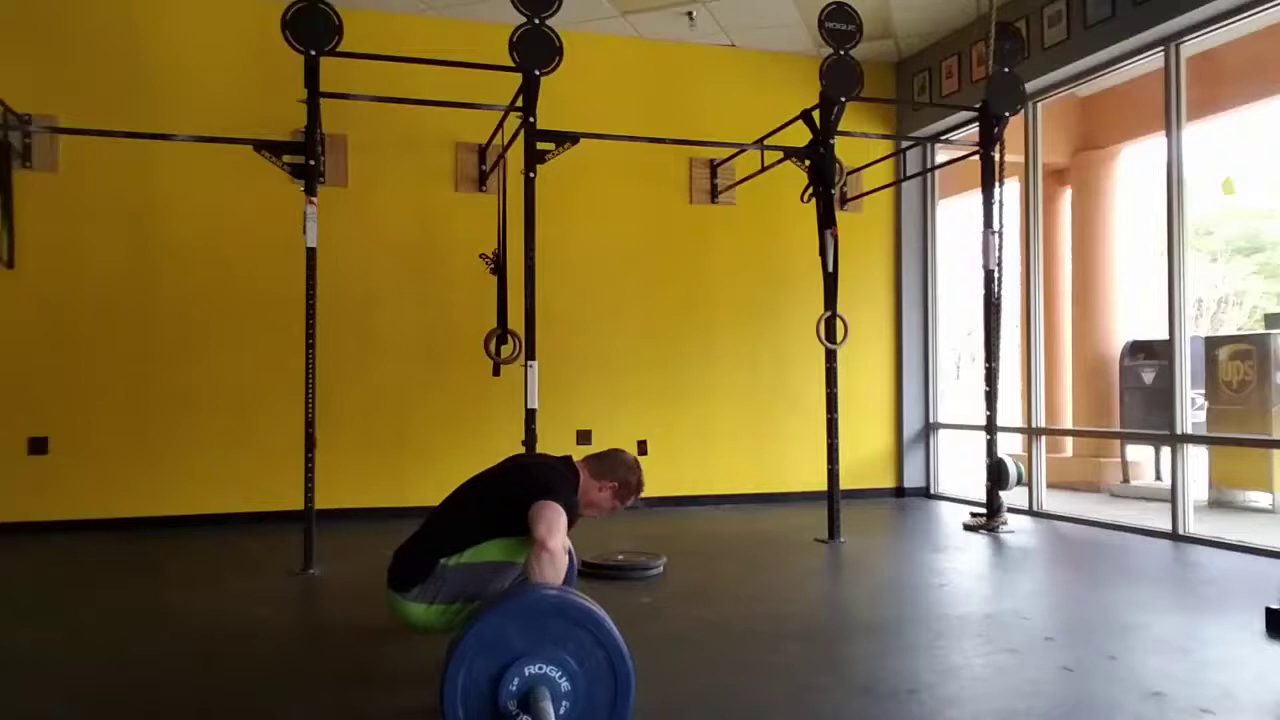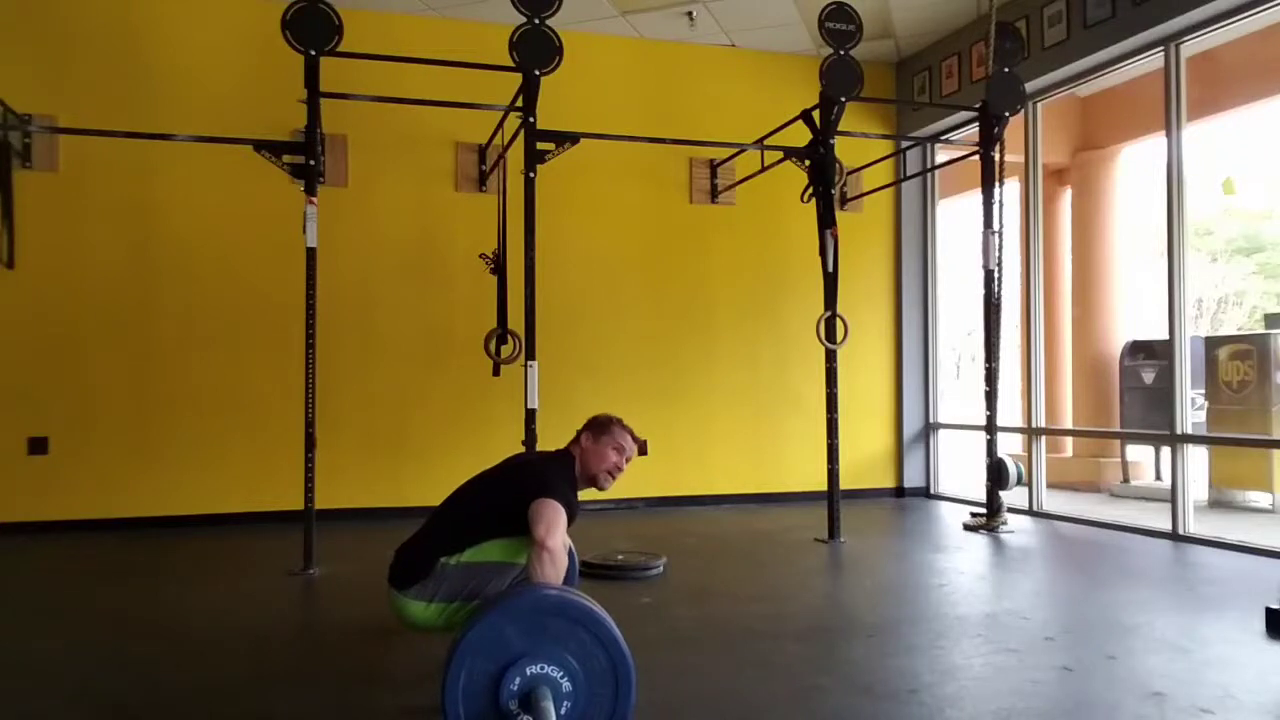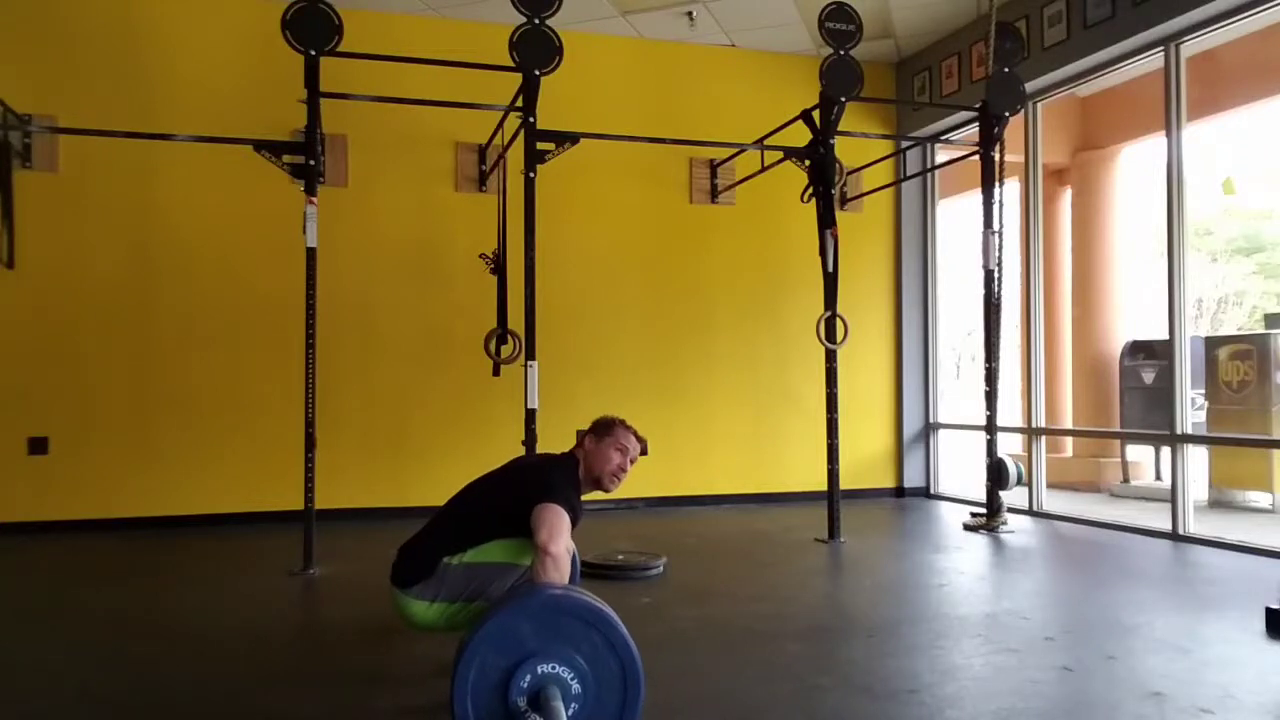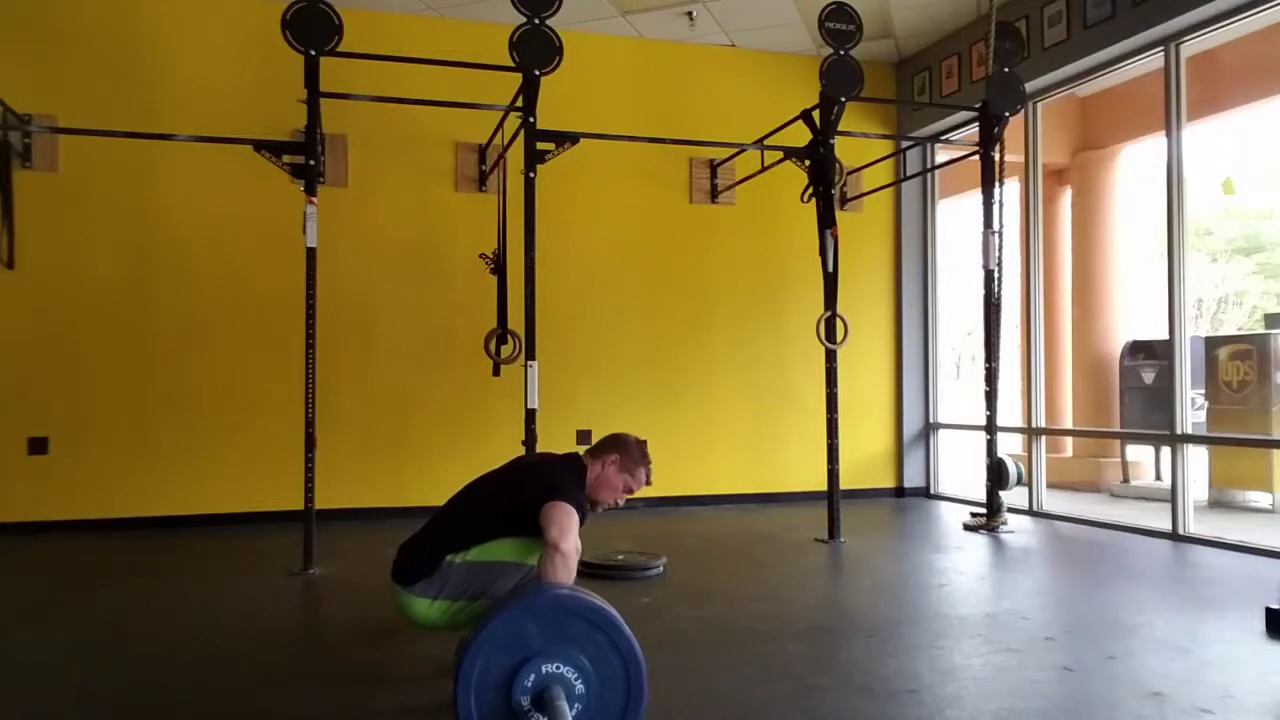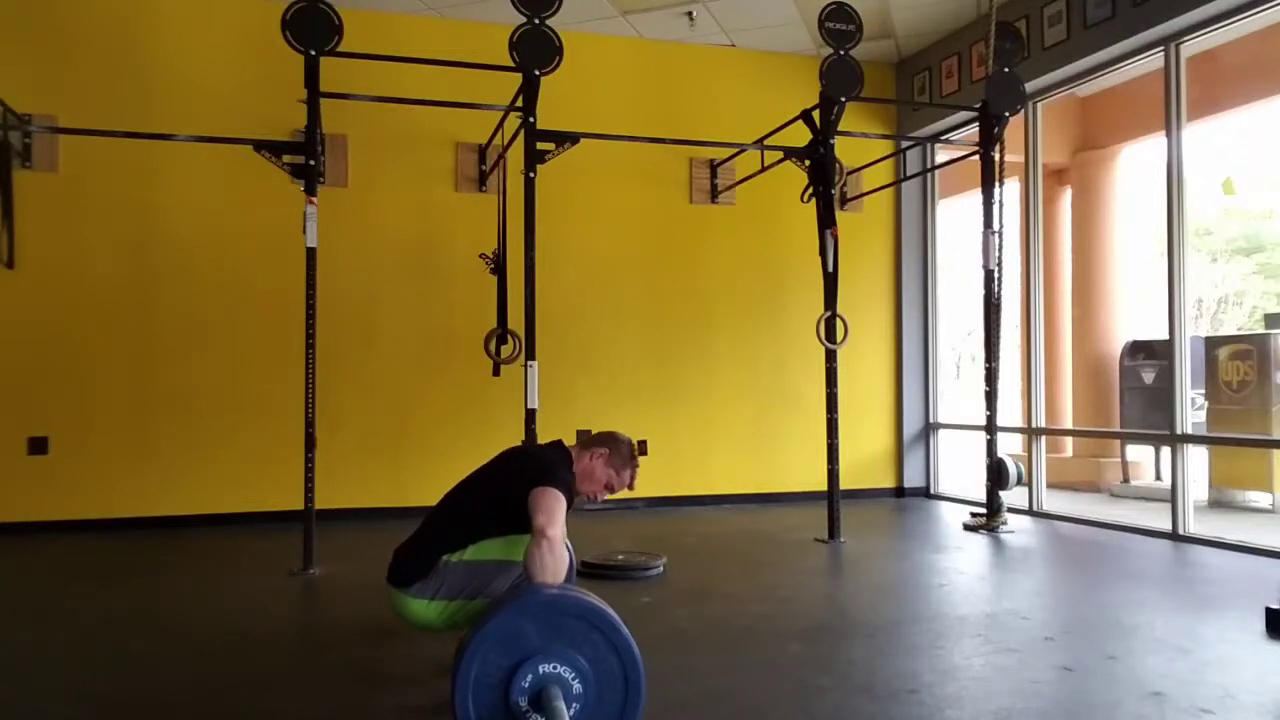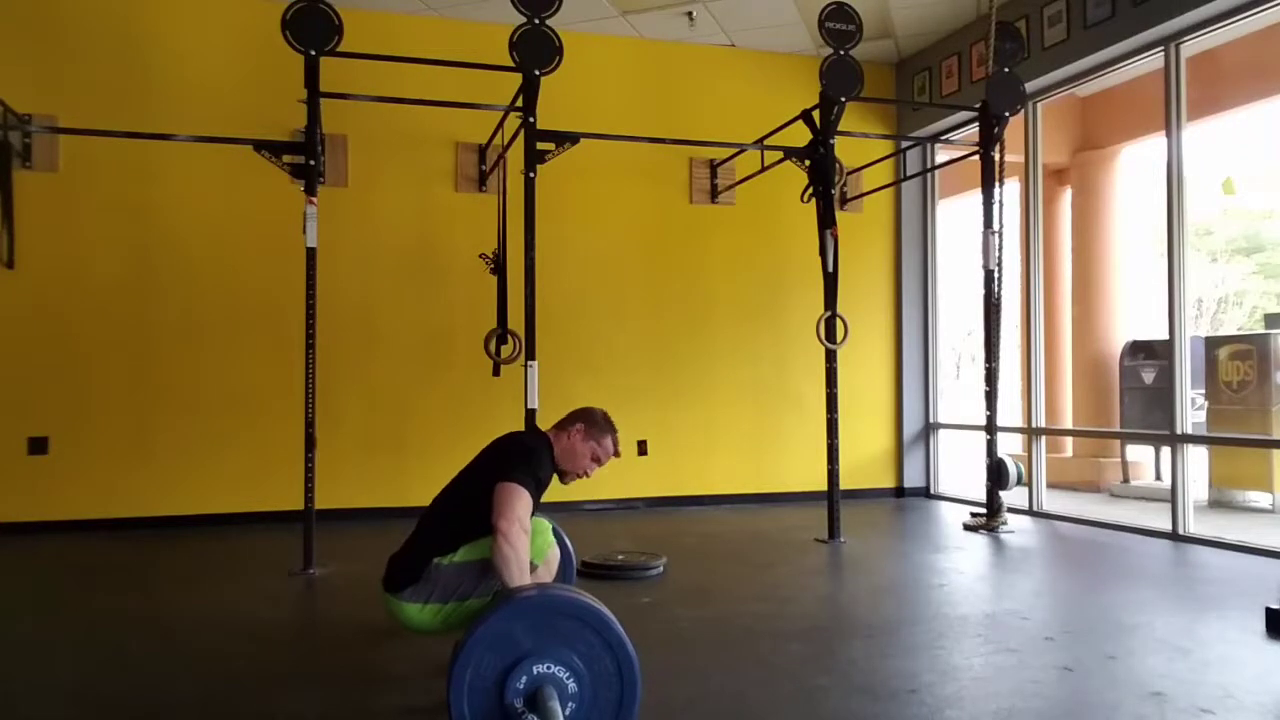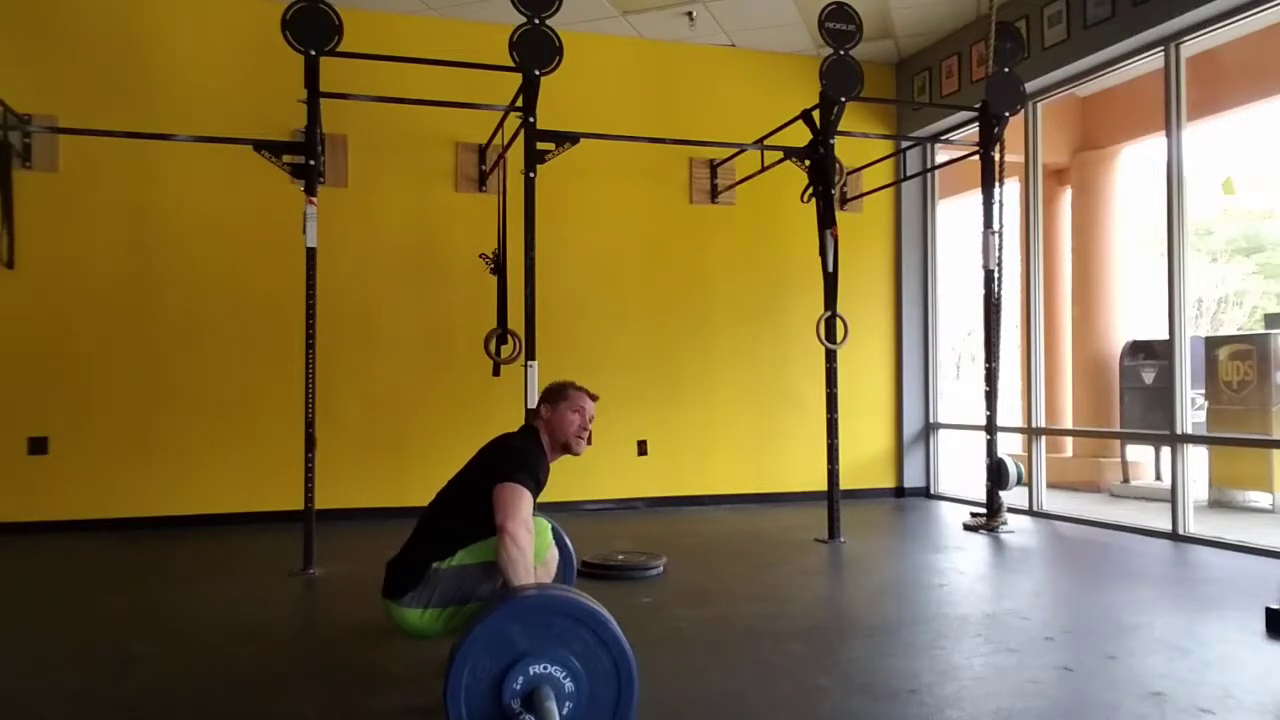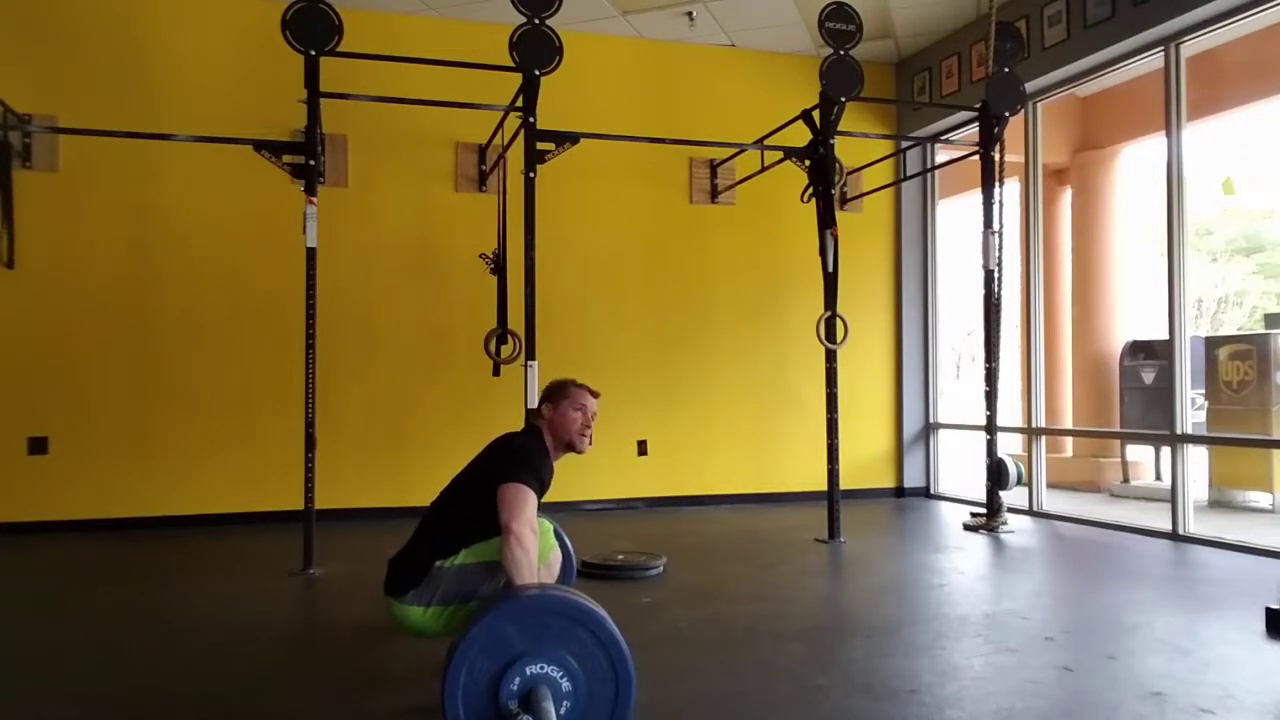
dt=0.4s
person 1, frame 1
left shoulder: (545, 471)
right shoulder: (559, 485)
right elbow: (548, 545)
left hip: (417, 579)
right hip: (424, 590)
right knee: (550, 556)
person 1, frame 2
left shoulder: (547, 468)
right shoulder: (557, 479)
right elbow: (548, 544)
left hip: (418, 582)
right hip: (424, 590)
right knee: (546, 555)
person 1, frame 3
left shoulder: (553, 471)
right shoulder: (561, 481)
right elbow: (551, 548)
left hip: (421, 582)
right hip: (426, 588)
right knee: (546, 556)
person 1, frame 4
left shoulder: (554, 469)
right shoulder: (567, 482)
right elbow: (561, 546)
left hip: (422, 575)
right hip: (428, 586)
right knee: (552, 555)
person 1, frame 5
left shoulder: (542, 461)
right shoulder: (554, 467)
right elbow: (549, 533)
left hip: (419, 576)
right hip: (425, 587)
right knee: (551, 552)
person 1, frame 6
left shoulder: (528, 451)
right shoulder: (532, 453)
right elbow: (508, 526)
left hip: (417, 583)
right hip: (421, 591)
right knee: (541, 544)
person 1, frame 7
left shoulder: (523, 451)
right shoulder: (524, 452)
right elbow: (513, 528)
left hip: (415, 588)
right hip: (419, 595)
right knee: (538, 540)
person 1, frame 8
left shoulder: (525, 451)
right shoulder: (528, 453)
right elbow: (517, 529)
left hip: (418, 586)
right hip: (423, 592)
right knee: (542, 542)
